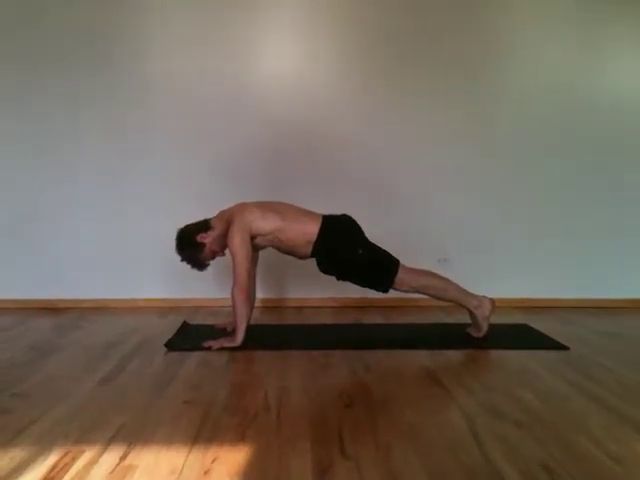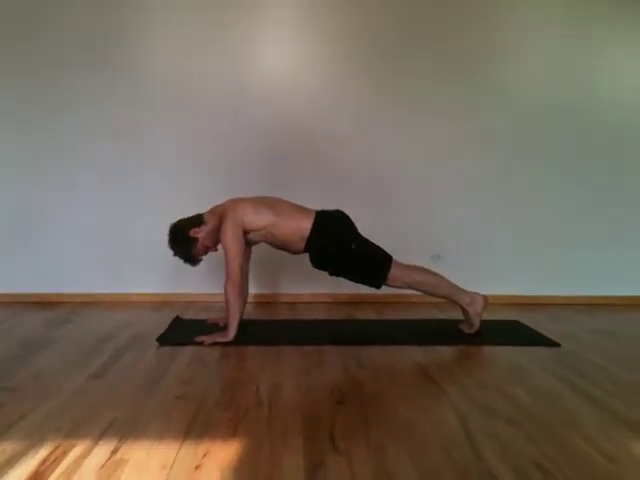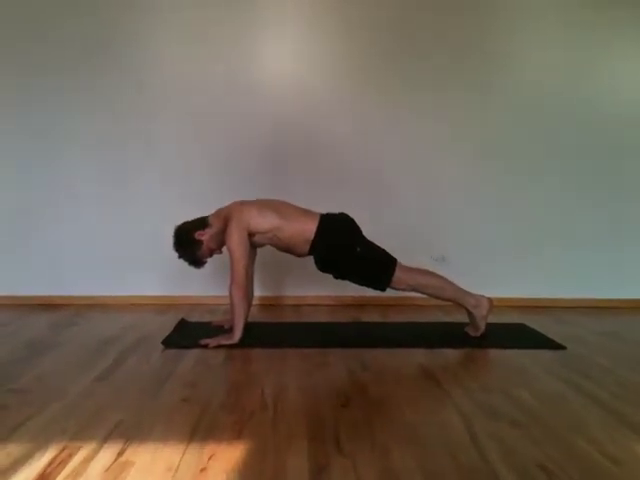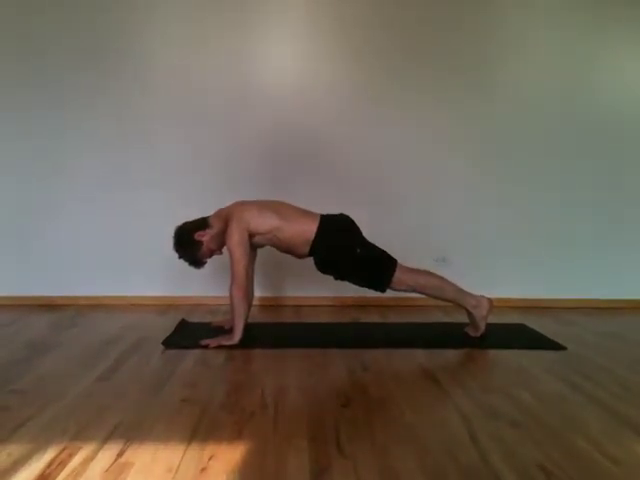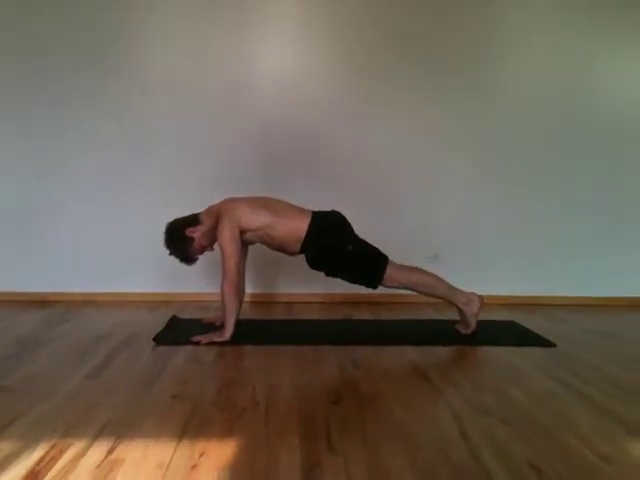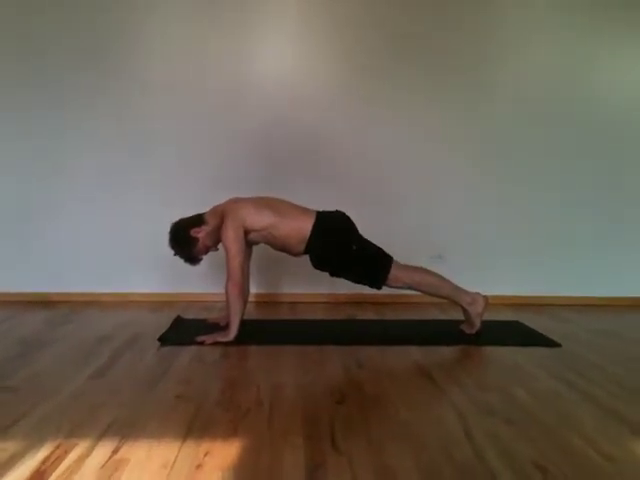
dt=0.4s
person 1, frame 1
left shoulder: (235, 229)
right shoulder: (240, 222)
left elbow: (241, 285)
right elbow: (249, 279)
left wrist: (237, 336)
right wrist: (240, 320)
left hip: (334, 241)
right hip: (332, 235)
left knee: (402, 279)
right knee: (402, 277)
left ankle: (475, 303)
right ankle: (474, 304)
person 1, frame 2
left shoulder: (228, 224)
right shoulder: (234, 217)
left elbow: (234, 280)
right elbow: (242, 274)
left wrist: (230, 330)
right wrist: (233, 315)
left hip: (328, 236)
right hip: (325, 231)
left knee: (395, 275)
right knee: (395, 273)
left ankle: (467, 299)
right ankle: (466, 300)
person 1, frame 3
left shoulder: (233, 226)
right shoulder: (238, 219)
left elbow: (239, 283)
right elbow: (247, 277)
left wrist: (235, 333)
right wrist: (238, 318)
left hip: (332, 240)
right hip: (330, 233)
left knee: (399, 278)
right knee: (399, 276)
left ankle: (473, 302)
right ankle: (472, 303)
person 1, frame 4
left shoulder: (234, 227)
right shoulder: (239, 219)
left elbow: (239, 283)
right elbow: (247, 277)
left wrist: (235, 333)
right wrist: (238, 318)
left hip: (333, 240)
right hip: (330, 235)
left knee: (400, 279)
right knee: (400, 276)
left ankle: (472, 302)
right ankle: (471, 303)
person 1, frame 5
left shoulder: (225, 224)
right shoulder: (229, 215)
left elbow: (230, 281)
right elbow: (238, 274)
left wrist: (226, 330)
right wrist: (228, 315)
left hip: (325, 237)
right hip: (322, 230)
left knee: (391, 276)
right knee: (391, 274)
left ankle: (464, 299)
right ankle: (462, 300)
person 1, frame 6
left shoulder: (229, 224)
right shoulder: (234, 215)
left elbow: (235, 280)
right elbow: (243, 274)
left wrist: (231, 331)
right wrist: (233, 315)
left hip: (329, 237)
right hip: (326, 231)
left knee: (395, 276)
right knee: (395, 274)
left ankle: (468, 299)
right ankle: (467, 300)
